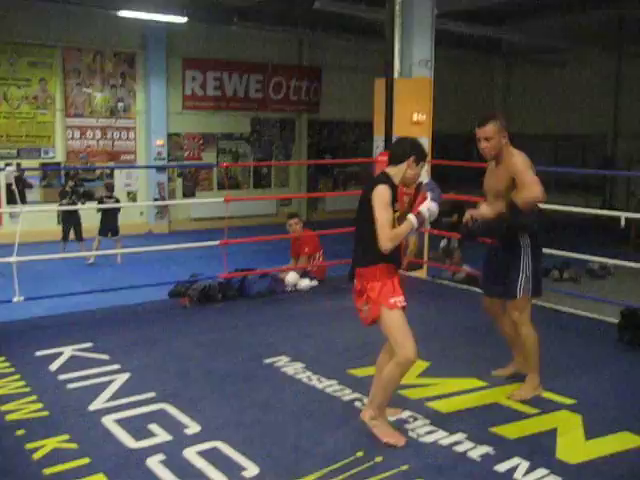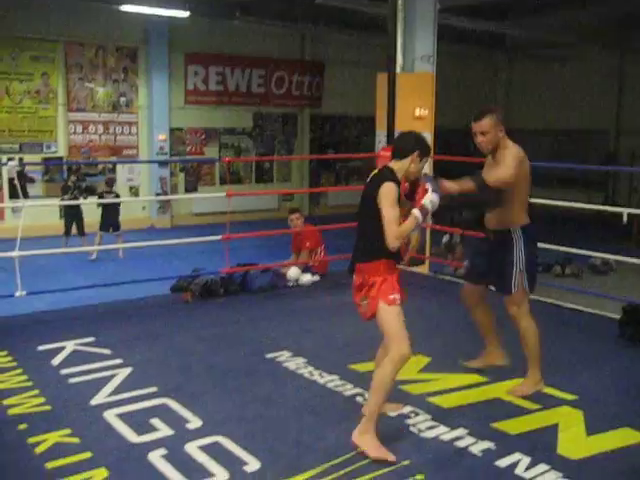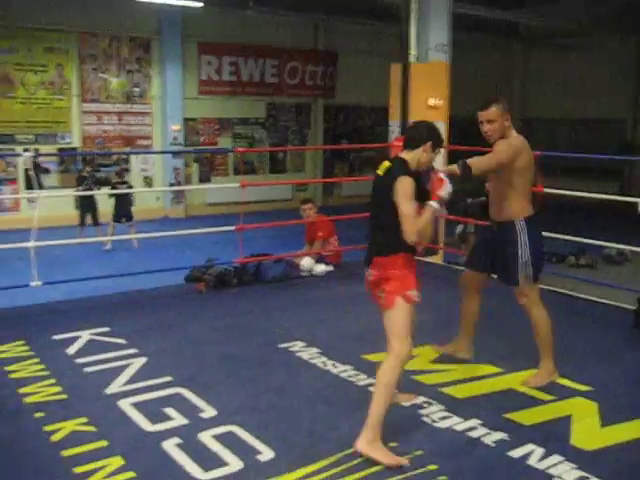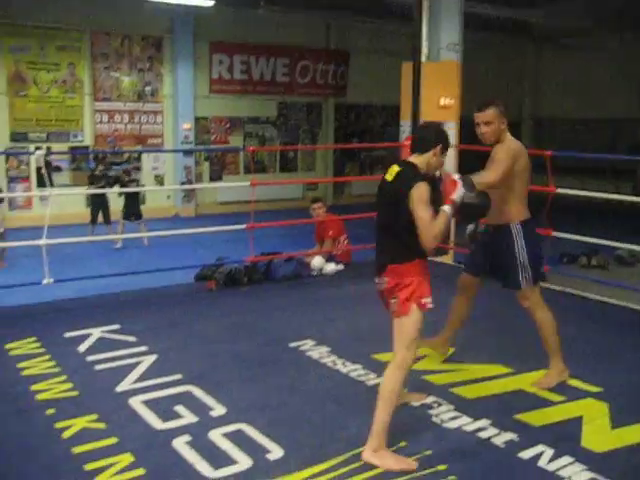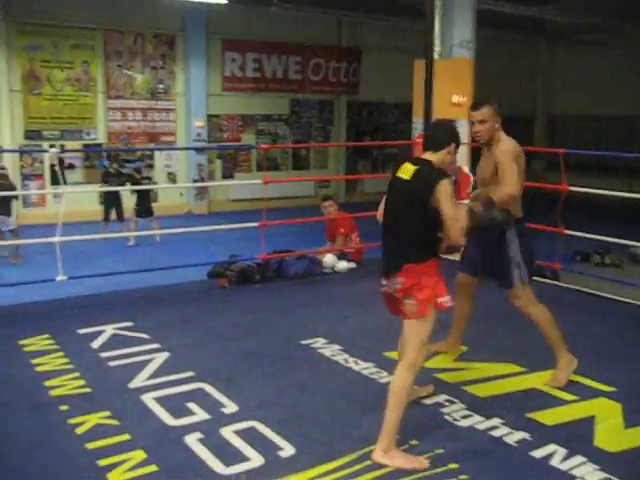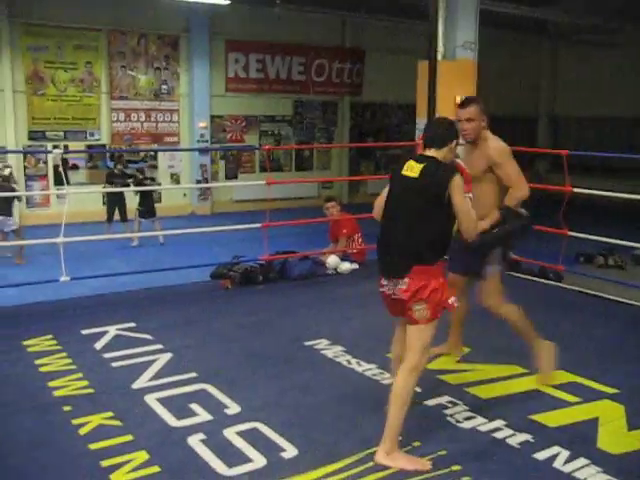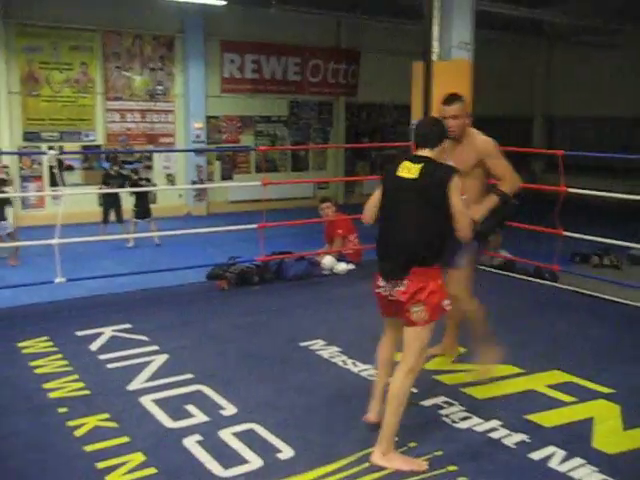
dt=0.1s
person 1, frame 1
left shoulder: (384, 185)
right shoulder: (382, 188)
right elbow: (386, 242)
left wrist: (415, 215)
right wrist: (417, 216)
left hip: (381, 272)
right hip: (374, 275)
left knee: (393, 344)
right knee: (406, 352)
left ankle: (375, 402)
right ankle: (374, 414)
person 1, frame 2
left shoulder: (383, 178)
right shoulder: (389, 184)
right elbow: (393, 240)
left wrist: (415, 210)
right wrist: (422, 209)
left hip: (380, 268)
right hip: (374, 270)
left knee: (391, 341)
right knee: (400, 350)
left ankle: (375, 401)
right ankle: (365, 429)
person 1, frame 3
left shoulder: (389, 168)
right shoulder: (405, 178)
right elbow: (413, 235)
left wrist: (426, 200)
right wrist: (437, 199)
left hip: (382, 261)
right hip: (392, 264)
left knee: (399, 331)
right knee: (400, 349)
left ankle: (385, 392)
right ankle: (369, 437)
person 1, frame 4
left shoulder: (395, 172)
right shoulder: (419, 184)
right elbow: (429, 241)
right wrist: (450, 203)
left hip: (391, 266)
right hip: (405, 270)
left knee: (408, 334)
right knee: (403, 356)
left ankle: (396, 392)
right ankle: (375, 446)
person 1, frame 5
left shoulder: (402, 170)
right shoulder: (439, 180)
left elbow: (386, 213)
right elbow: (456, 236)
left hip: (393, 268)
right hip: (418, 271)
left knee: (410, 334)
right knee: (412, 358)
left ankle: (404, 393)
right ankle: (385, 448)
person 1, frame 6
left shoulder: (402, 168)
right shoulder: (450, 175)
left elbow: (378, 213)
right elbow: (470, 232)
right wrist: (463, 195)
left hip: (391, 270)
right hip: (422, 272)
left knee: (404, 330)
right knee: (415, 360)
left ankle: (397, 397)
right ankle: (388, 449)
person 1, frame 7
left shoulder: (392, 170)
right shoulder: (447, 176)
left elbow: (368, 216)
right elbow: (465, 233)
left hip: (388, 272)
right hip: (422, 275)
left knee: (391, 335)
right knee: (411, 362)
left ankle: (376, 407)
right ankle: (384, 448)
person 2, frame 1
left shoulder: (517, 162)
right shoulder: (493, 164)
left elbow: (536, 195)
left wrist: (495, 208)
right wrist: (480, 212)
left hip: (521, 244)
right hip: (501, 243)
left knee: (517, 315)
right knee: (493, 306)
left ankle: (533, 380)
right ankle: (519, 359)
person 2, frame 2
left shoulder: (512, 154)
right shoulder: (492, 158)
left elbow: (502, 178)
left wrist: (459, 185)
left hip: (515, 238)
right hip: (493, 236)
left knee: (517, 309)
right knee: (471, 294)
left ankle: (534, 376)
right ankle: (494, 351)
person 2, frame 3
left shoulder: (513, 144)
right shoulder: (504, 146)
left elbow: (485, 164)
left wrist: (448, 170)
left hip: (517, 229)
right hip: (496, 226)
left knee: (528, 299)
right knee: (470, 282)
left ankle: (548, 366)
right ankle: (463, 343)
person 2, frame 4
left shoulder: (510, 149)
right shoulder: (501, 150)
left elbow: (491, 178)
left hip: (514, 233)
right hip: (492, 230)
left knee: (531, 301)
right knee: (465, 286)
left ankle: (557, 366)
right ankle: (444, 341)
person 2, frame 5
left shoulder: (505, 149)
right shoulder: (487, 149)
left elbow: (511, 190)
left wrist: (474, 204)
right wrist: (473, 199)
left hip: (505, 232)
right hip: (485, 229)
left knee: (523, 302)
right knee: (462, 285)
left ankle: (564, 358)
right ankle: (453, 341)
person 2, frame 6
left shoulder: (496, 150)
right shoulder: (467, 148)
left elbow: (521, 189)
left wrist: (490, 220)
left hip: (489, 231)
left knee: (492, 301)
right knee: (455, 285)
left ankle: (539, 345)
right ankle: (454, 344)
person 2, frame 7
left shoulder: (484, 145)
right shoulder: (443, 144)
left elbow: (515, 182)
left wrist: (487, 207)
left hip: (471, 224)
left knee: (459, 291)
right knee: (452, 286)
left ankle: (488, 345)
right ankle: (450, 342)
